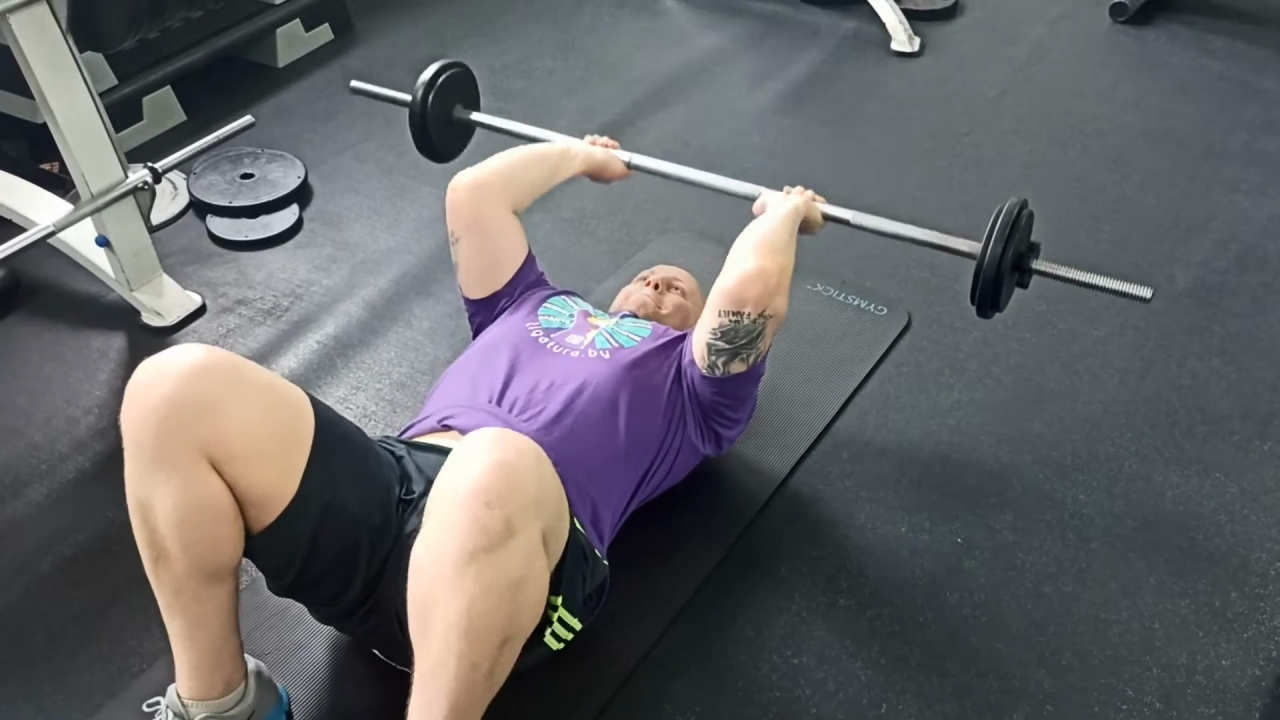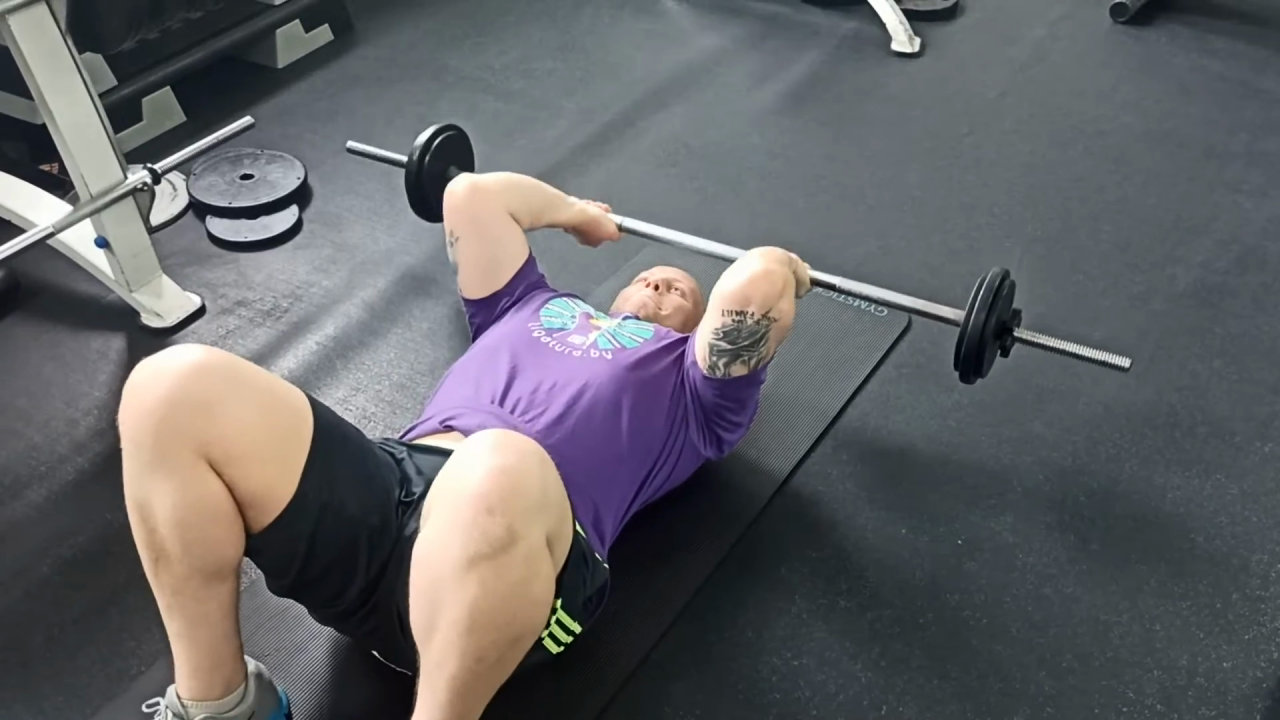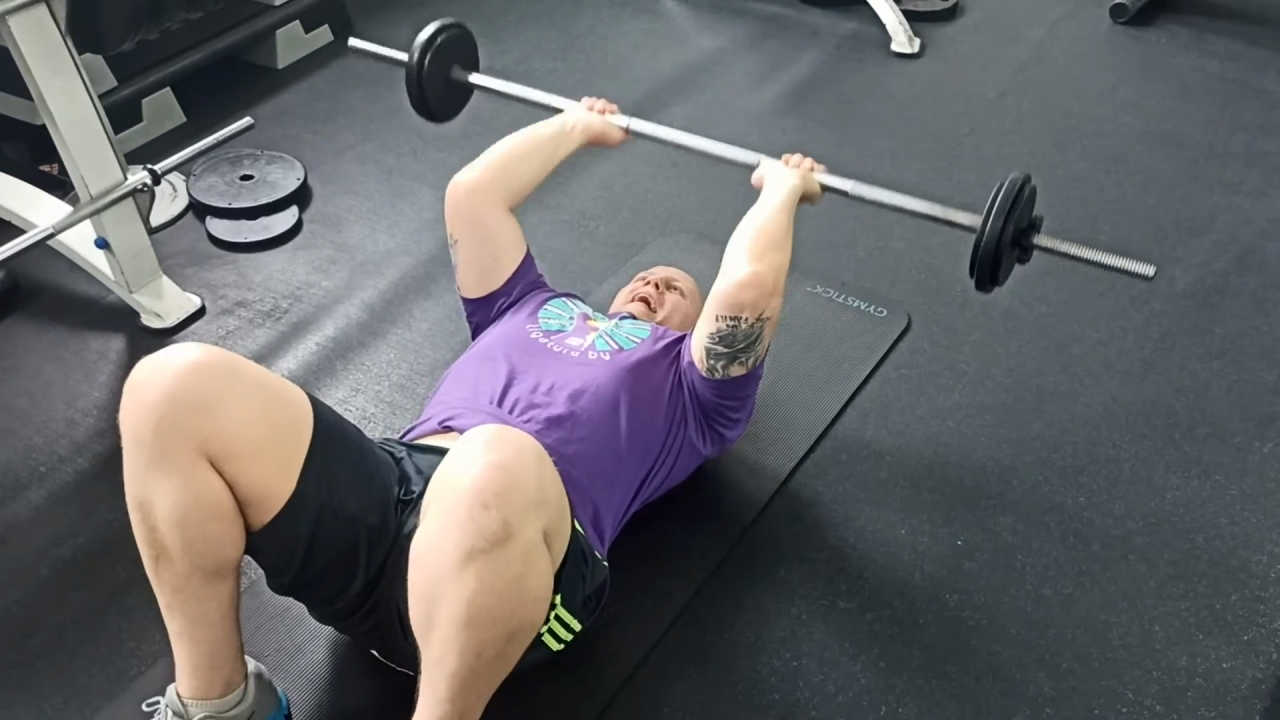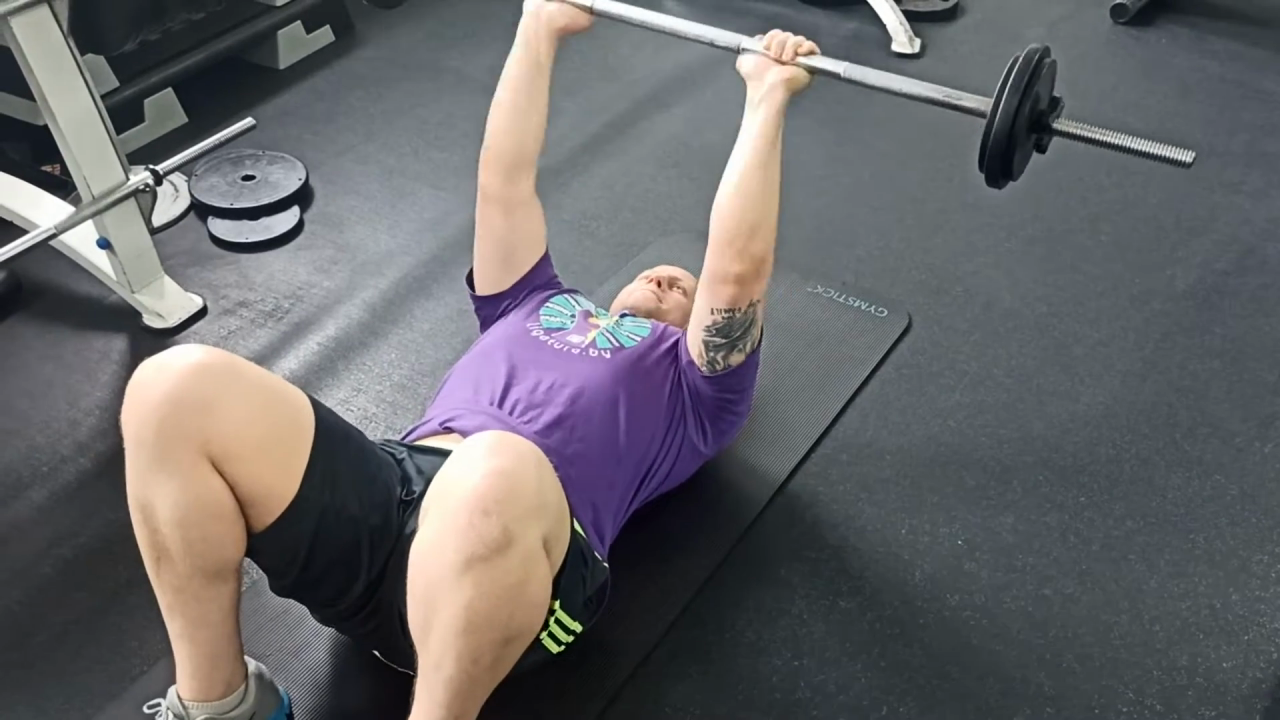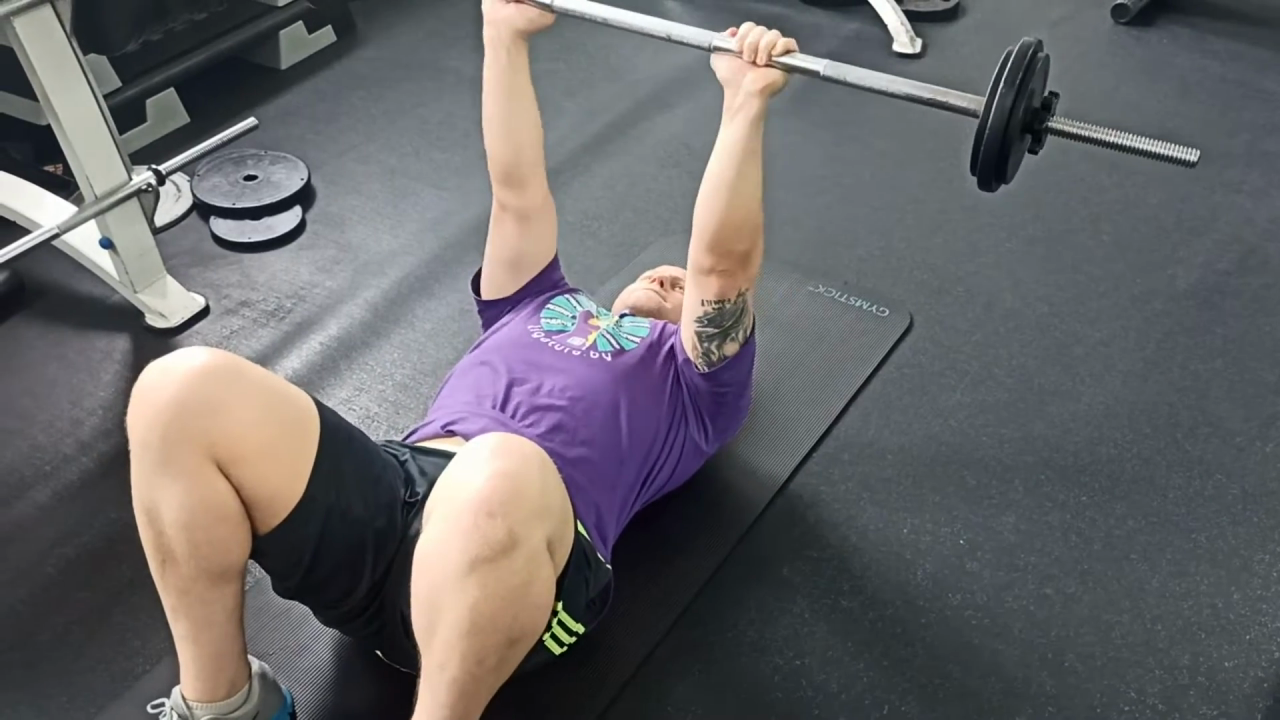
dt=0.3s
person 1, frame 1
left shoulder: (693, 382)
right shoulder: (533, 308)
left elbow: (751, 287)
right elbow: (472, 195)
left wrist: (784, 212)
right wrist: (579, 156)
left hip: (513, 513)
right hip: (391, 479)
left knee: (494, 469)
right knee: (175, 387)
person 1, frame 2
left shoulder: (695, 385)
right shoulder: (537, 308)
left elbow: (752, 295)
right elbow: (470, 197)
left wrist: (775, 262)
right wrist: (576, 211)
left hip: (514, 528)
right hip: (389, 486)
left knee: (495, 476)
right knee: (174, 388)
person 1, frame 3
left shoulder: (691, 384)
right shoulder: (537, 309)
left elbow: (746, 291)
right elbow: (472, 195)
left wrist: (781, 189)
right wrist: (578, 127)
left hip: (513, 525)
right hip: (386, 490)
left knee: (494, 470)
right knee: (172, 388)
person 1, frame 4
left shoulder: (692, 383)
right shoulder: (537, 306)
left elbow: (736, 267)
right elbow: (504, 185)
left wrist: (767, 96)
left hip: (514, 524)
right hip: (389, 486)
left knee: (493, 478)
right knee: (176, 388)
person 1, frame 5
left shoulder: (695, 383)
right shoulder: (543, 306)
left elbow: (724, 263)
right elbow: (519, 193)
left wrist: (745, 100)
left hip: (514, 535)
right hip: (394, 489)
left knee: (498, 478)
right knee: (180, 390)
